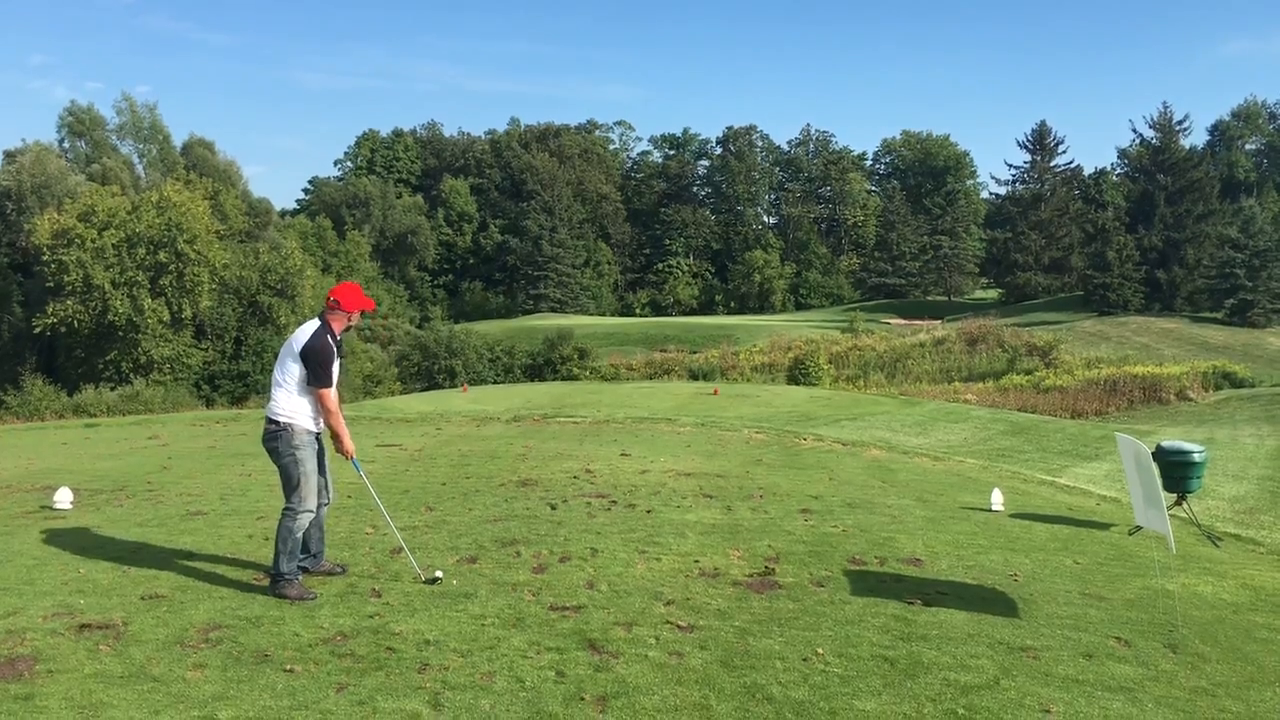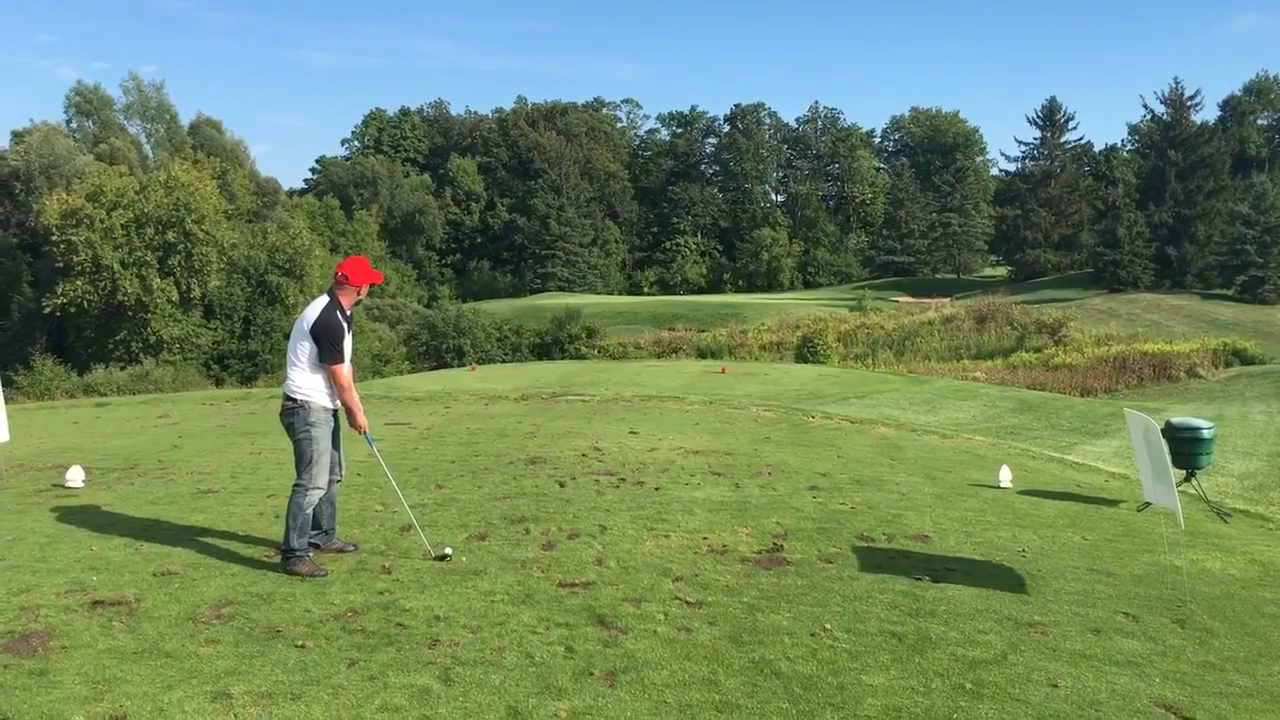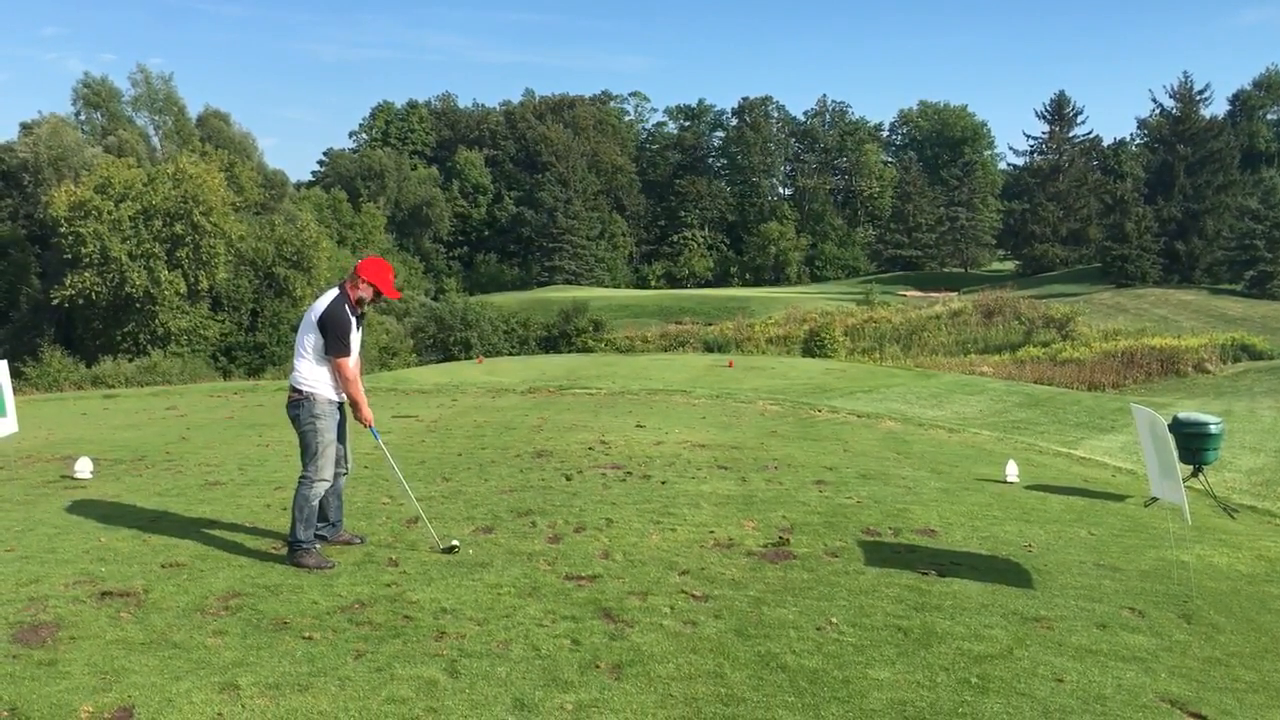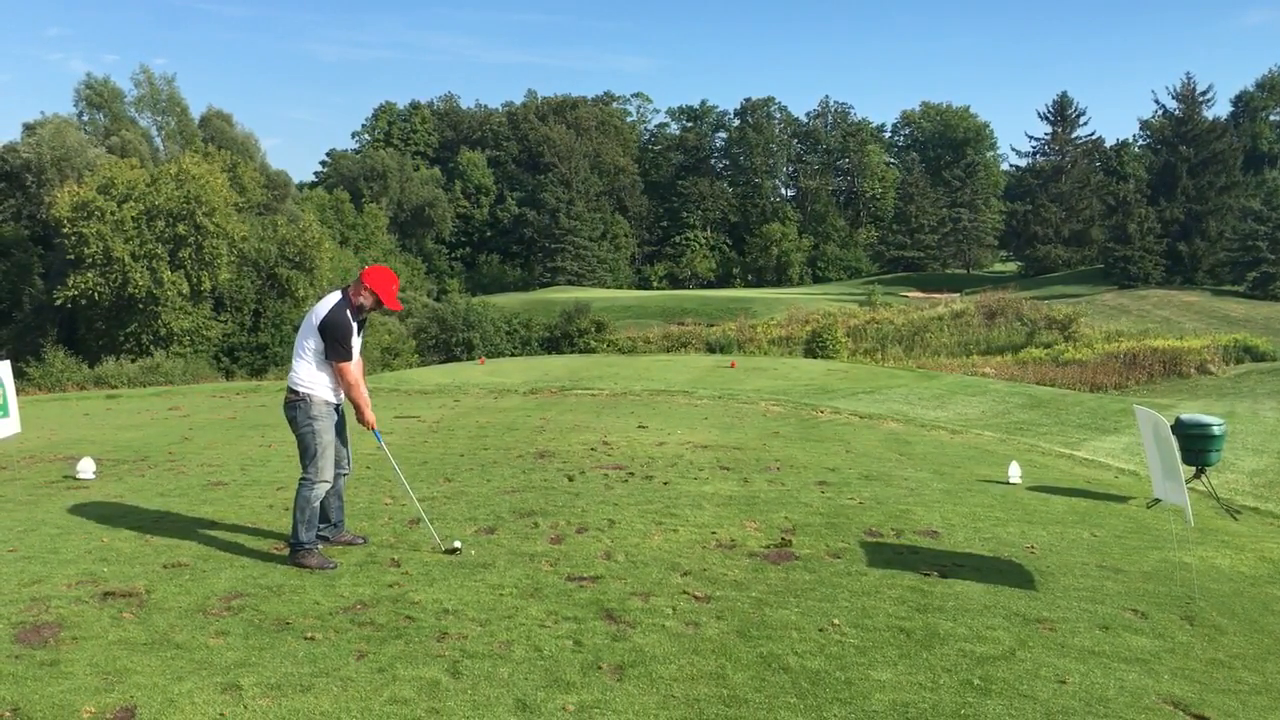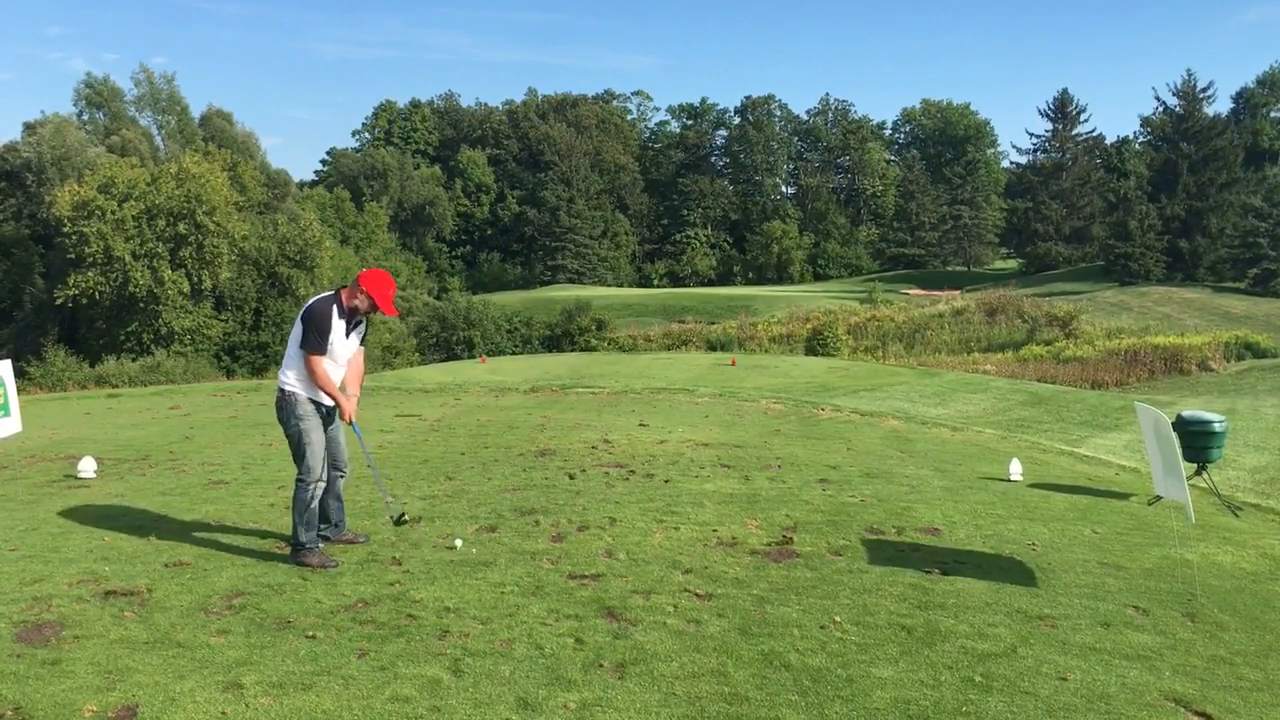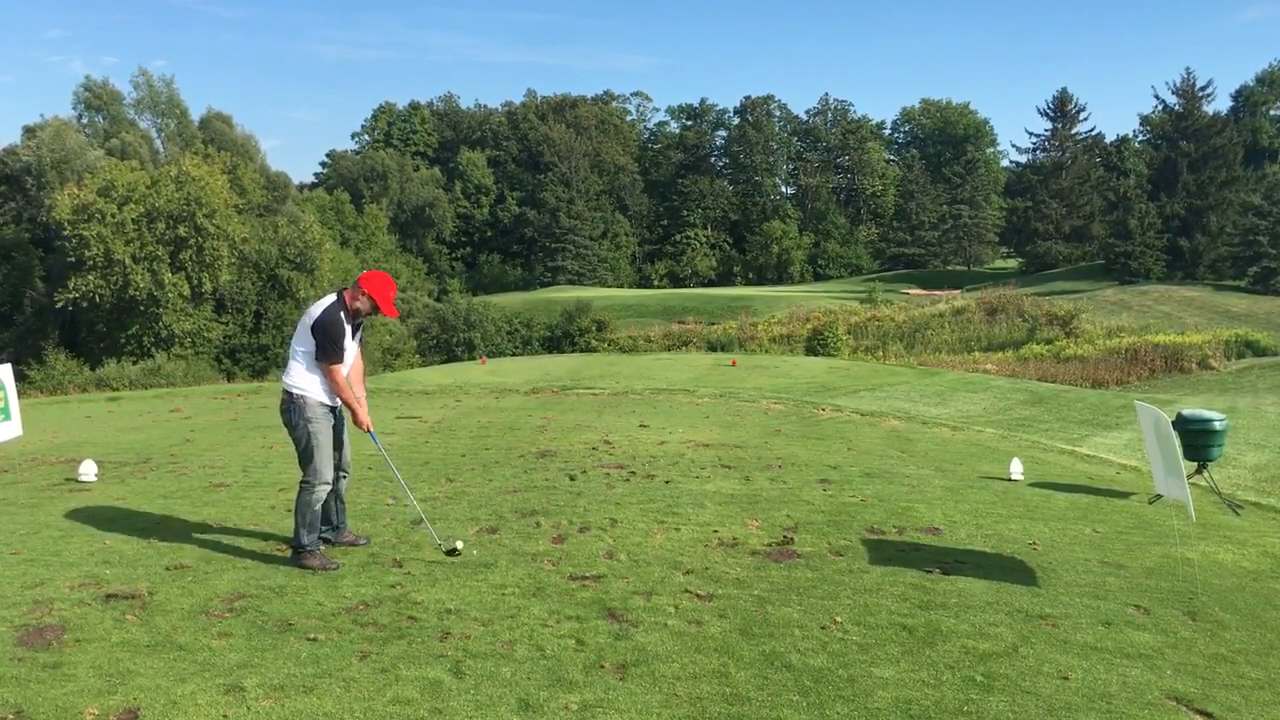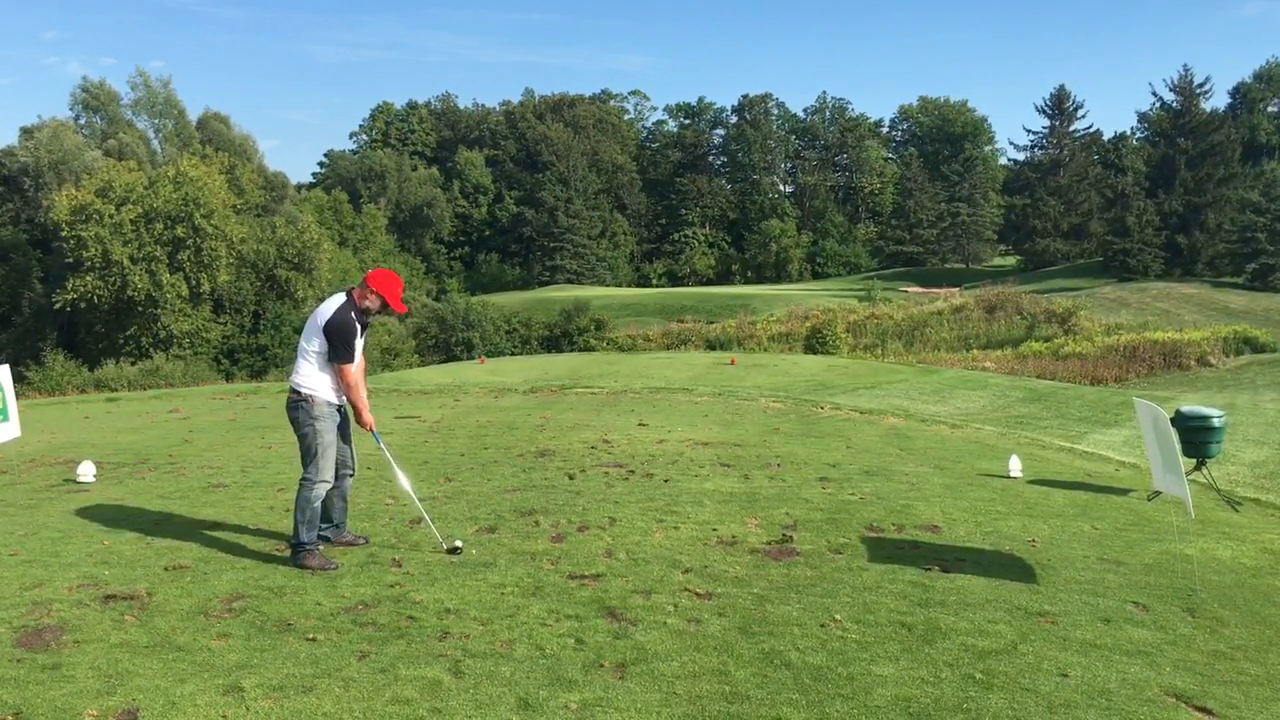
dt=0.7s
person 1, frame 1
left shoulder: (326, 336)
right shoulder: (318, 344)
left elbow: (330, 392)
right elbow: (325, 400)
left wrist: (340, 430)
right wrist: (343, 437)
left hip: (306, 430)
right hip: (290, 431)
left knee: (320, 497)
right knee: (302, 505)
left ankle: (311, 559)
right ankle: (283, 579)
person 1, frame 2
left shoulder: (336, 312)
right shoulder: (328, 320)
left elbow: (344, 367)
right elbow: (338, 376)
left wrist: (354, 404)
right wrist: (355, 412)
left hip: (323, 407)
right hip: (308, 408)
left knee: (331, 475)
right knee: (312, 482)
left ankle: (321, 536)
right ankle: (293, 555)
person 1, frame 3
left shoulder: (352, 307)
right shoulder: (335, 312)
left elbow: (352, 359)
right elbow: (343, 370)
left wrist: (360, 399)
right wrist: (361, 406)
left hip: (330, 400)
right hip: (313, 401)
left knee: (337, 468)
right knee: (317, 474)
left ankle: (328, 529)
right ankle: (300, 547)
person 1, frame 4
left shoulder: (353, 309)
right shoulder: (337, 317)
left elbow: (354, 359)
right elbow: (345, 375)
left wrist: (364, 398)
right wrist: (363, 409)
left hip: (329, 400)
right hip: (310, 401)
left knee: (338, 467)
right knee: (318, 475)
left ankle: (330, 529)
right ankle: (302, 548)
person 1, frame 5
left shoulder: (359, 318)
right shoulder: (321, 311)
left elbow: (355, 359)
right elbow: (314, 366)
left wrist: (352, 397)
right wrist: (340, 399)
left hip: (326, 403)
right hip: (299, 400)
left knee: (336, 468)
right knee: (312, 474)
left ankle: (331, 528)
right ankle: (303, 546)
person 1, frame 6
left shoulder: (354, 315)
right shoulder: (330, 318)
left elbow: (354, 358)
right elbow: (335, 375)
left wrist: (361, 399)
right wrist: (356, 410)
left hip: (329, 402)
right hip: (306, 403)
left knee: (339, 469)
right knee: (319, 477)
left ankle: (332, 531)
right ankle: (304, 549)
person 1, frame 7
left shoulder: (357, 312)
right shoulder: (342, 319)
left elbow: (357, 358)
right elbow: (346, 375)
left wrist: (363, 400)
right wrist: (362, 411)
left hip: (332, 402)
right hip: (313, 402)
left knee: (344, 468)
right knee: (319, 476)
left ankle: (332, 530)
right ankle: (303, 548)
